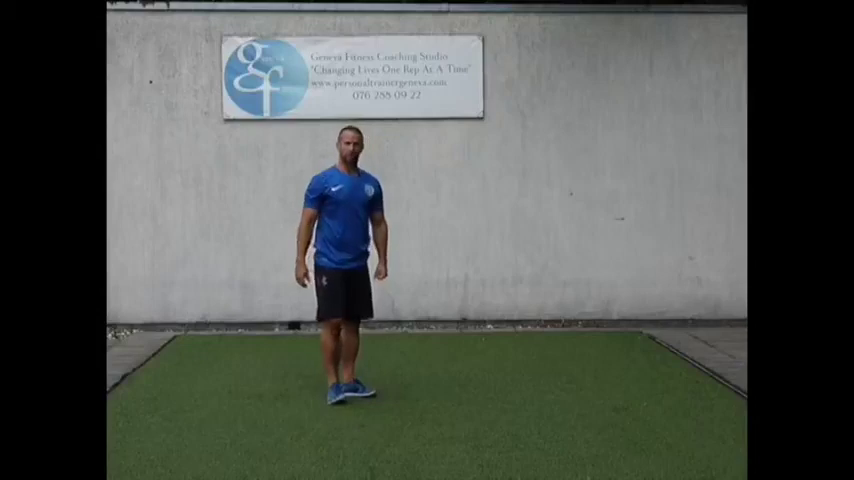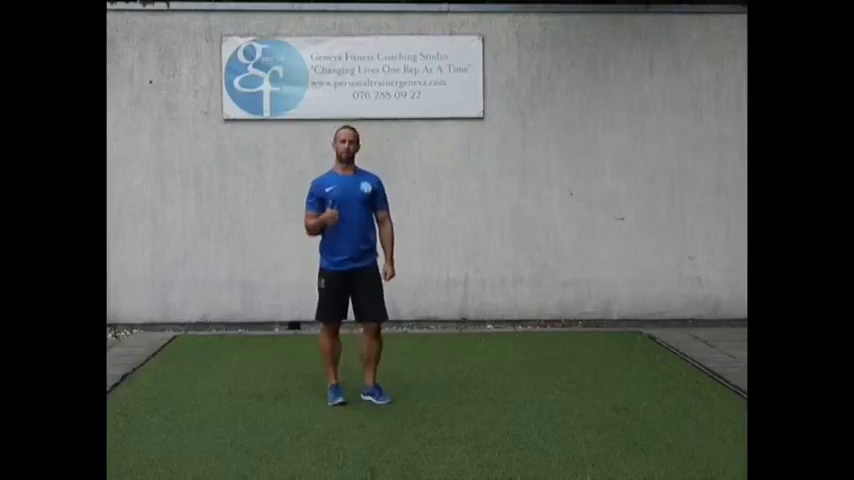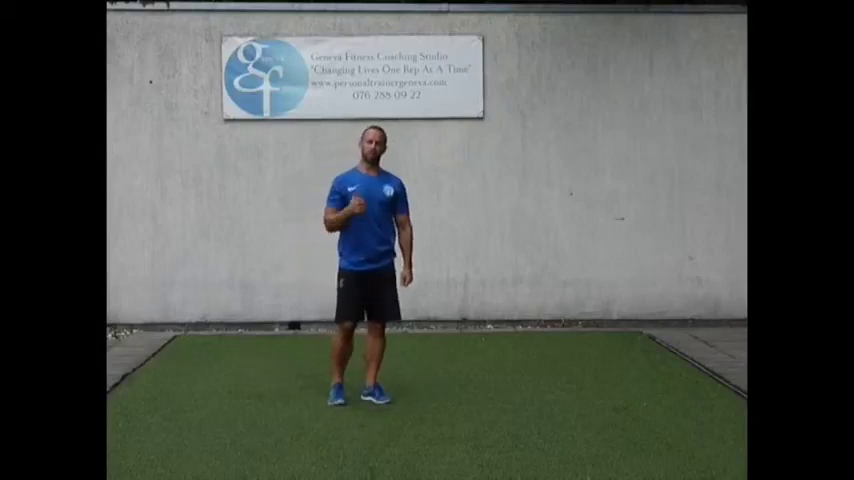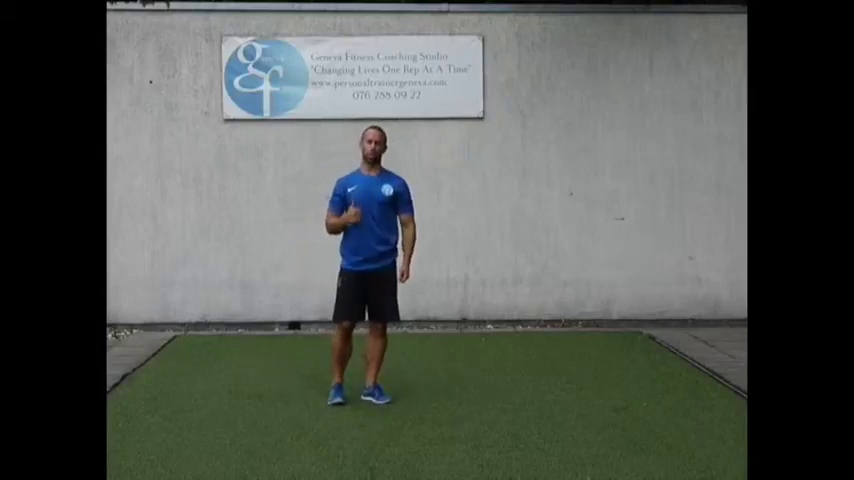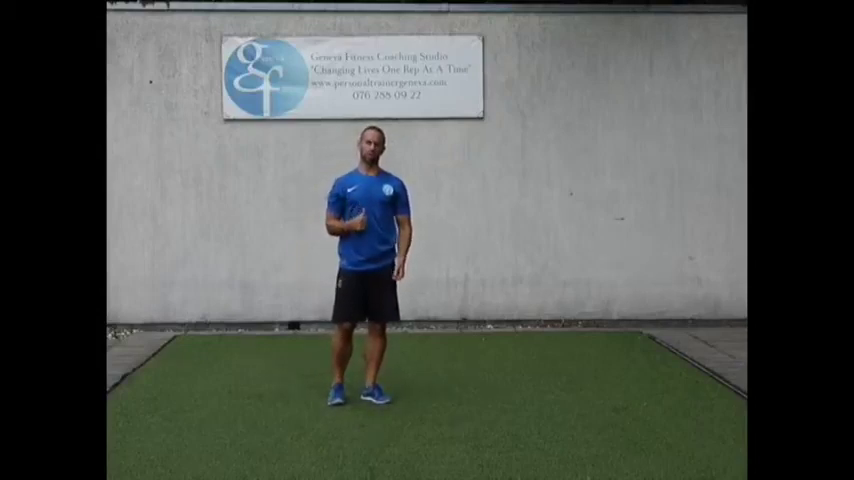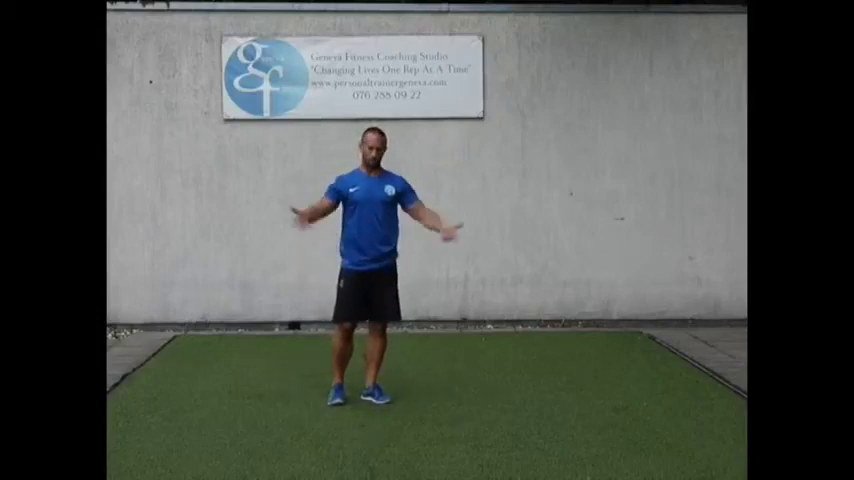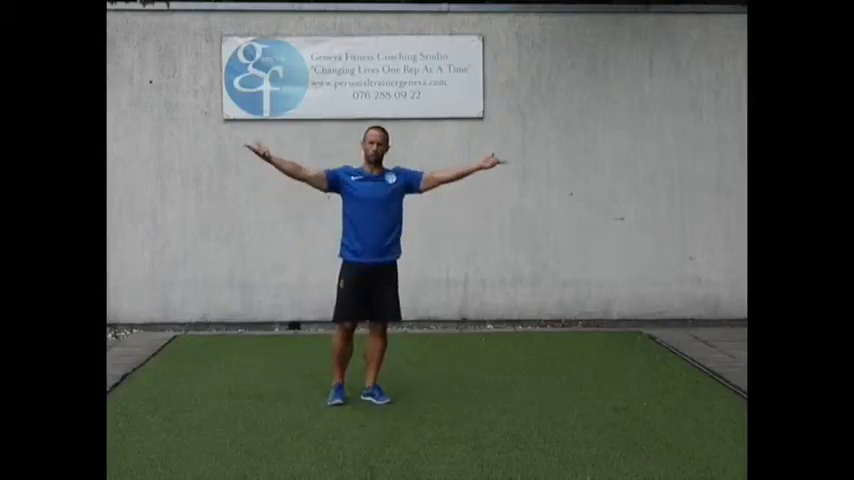
dt=0.7s
person 1, frame 1
left shoulder: (372, 184)
right shoulder: (322, 181)
left elbow: (379, 224)
right elbow: (307, 222)
left wrist: (382, 260)
right wrist: (300, 261)
left hip: (358, 266)
right hip: (329, 265)
left knee: (352, 324)
right knee: (332, 323)
left ankle: (349, 380)
right ankle: (333, 383)
person 1, frame 2
left shoulder: (372, 182)
right shoulder: (320, 185)
left elbow: (384, 222)
right elbow: (309, 225)
left wrist: (389, 260)
right wrist: (324, 219)
left hip: (366, 267)
right hip: (332, 268)
left knee: (372, 326)
right knee: (330, 327)
left ankle: (370, 385)
right ankle: (333, 384)
person 1, frame 3
left shoulder: (394, 184)
right shoulder: (343, 182)
left elbow: (404, 226)
right elbow: (329, 223)
left wrist: (407, 264)
right wrist: (348, 211)
left hip: (383, 268)
right hip: (351, 267)
left knee: (378, 326)
right knee: (346, 326)
left ankle: (371, 385)
right ankle: (337, 384)
person 1, frame 4
left shoulder: (396, 184)
right shoulder: (345, 183)
left elbow: (408, 225)
right elbow: (330, 226)
left wrist: (406, 261)
right wrist: (346, 219)
left hip: (383, 268)
right hip: (351, 268)
left knee: (379, 326)
right knee: (344, 326)
left ankle: (371, 385)
right ankle: (337, 383)
person 1, frame 5
left shoulder: (394, 184)
right shoulder: (343, 184)
left elbow: (404, 226)
right elbow: (330, 225)
left wrist: (401, 259)
right wrist: (350, 225)
left hip: (383, 269)
right hip: (351, 268)
left knee: (378, 327)
right knee: (345, 326)
left ankle: (371, 386)
right ankle: (337, 384)
person 1, frame 6
left shoulder: (396, 183)
right shoulder: (345, 182)
left elbow: (419, 211)
right elbow: (323, 206)
left wrist: (442, 228)
right wrist: (307, 215)
left hip: (385, 269)
right hip: (353, 269)
left knee: (378, 327)
right knee: (345, 326)
left ankle: (371, 386)
right ankle: (337, 384)
person 1, frame 7
left shoulder: (400, 178)
right shoulder: (345, 177)
left elbow: (438, 177)
right elbow: (305, 174)
left wrist: (479, 166)
right wrist: (270, 158)
left hip: (385, 266)
right hip: (353, 265)
left knee: (379, 327)
right knee: (345, 326)
left ankle: (371, 386)
right ankle: (337, 385)
